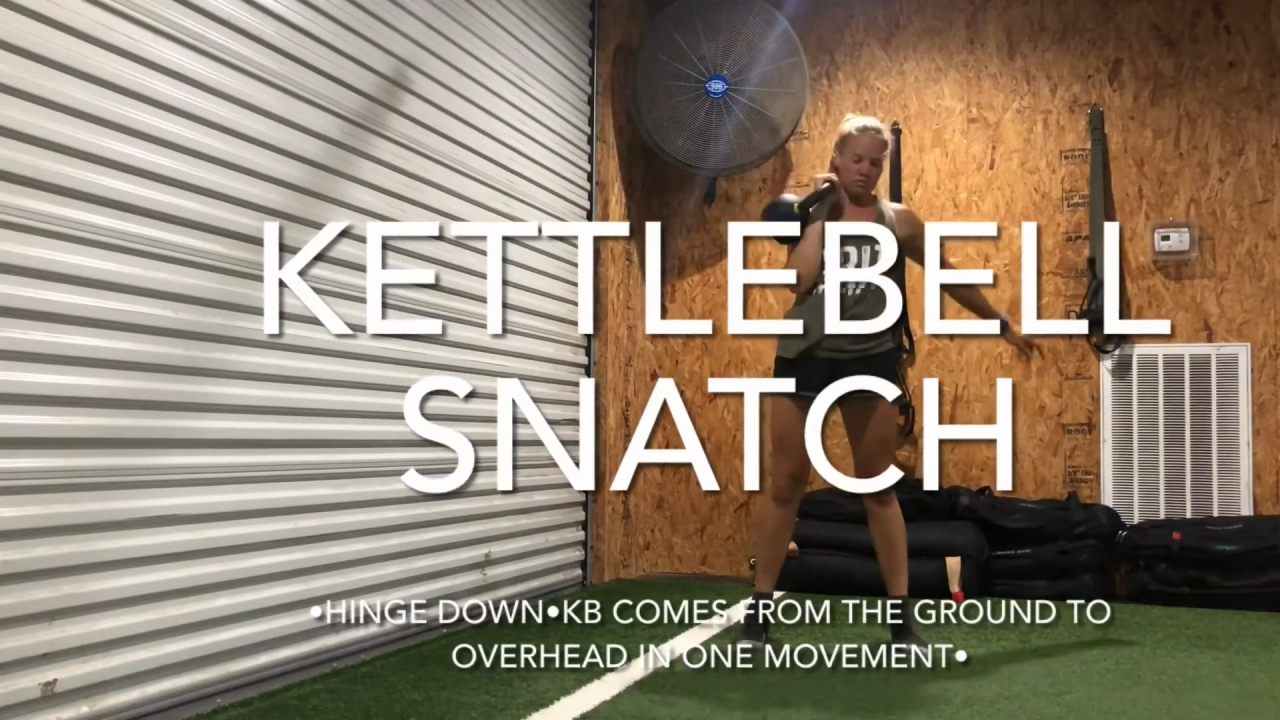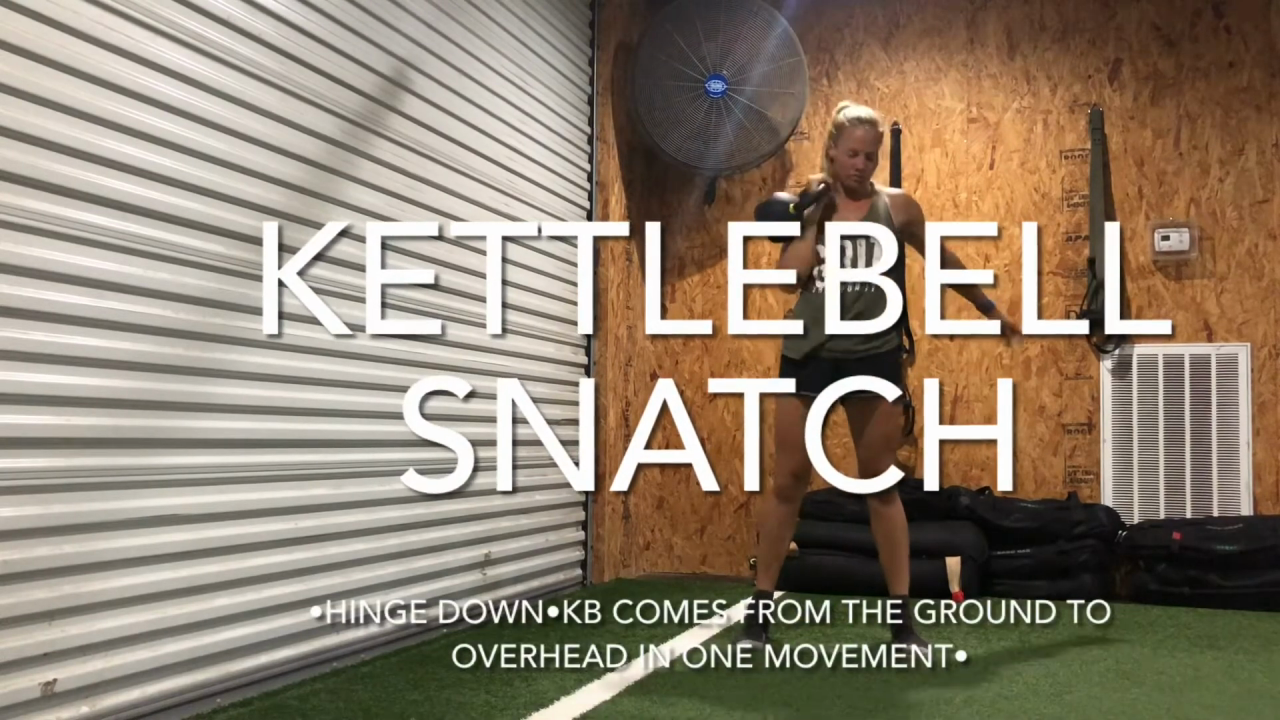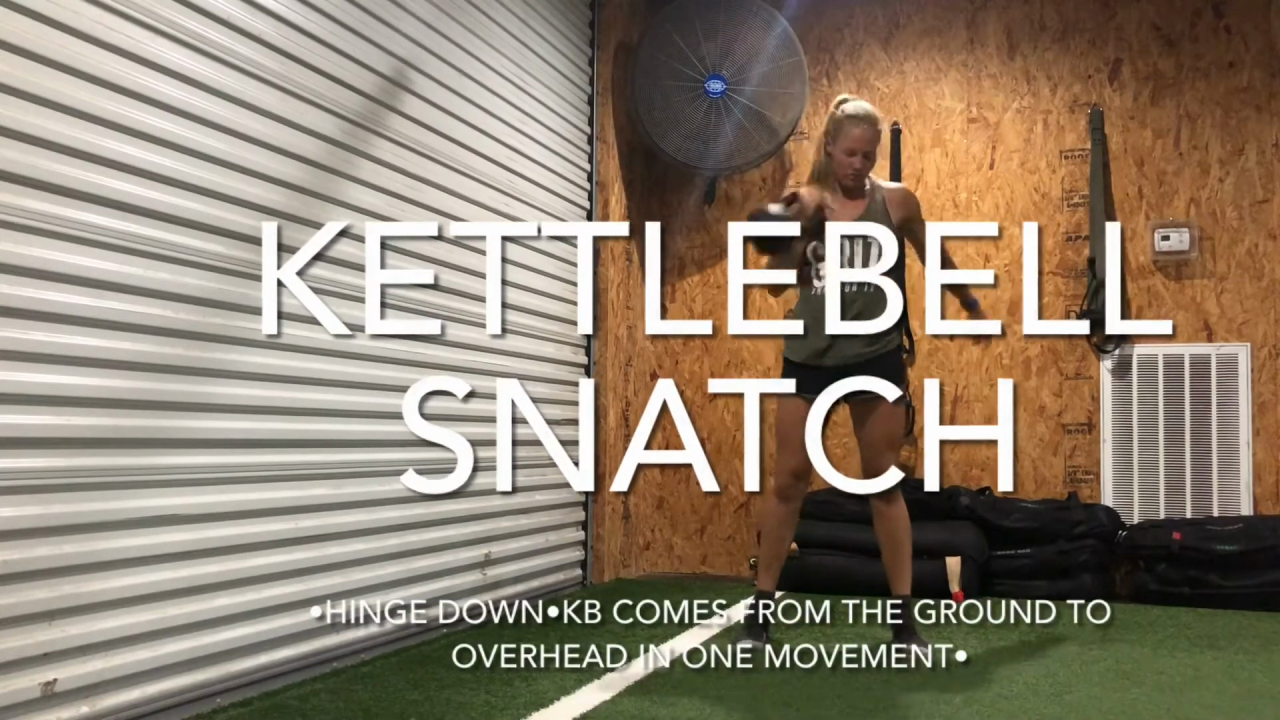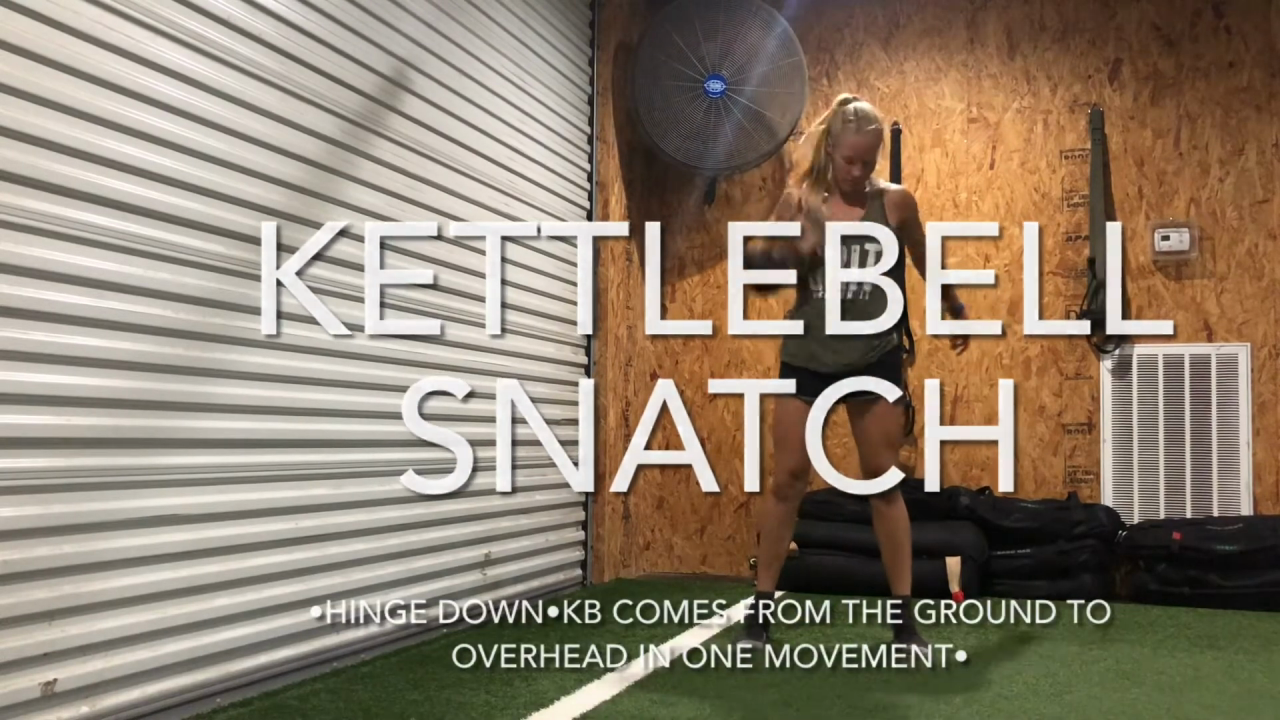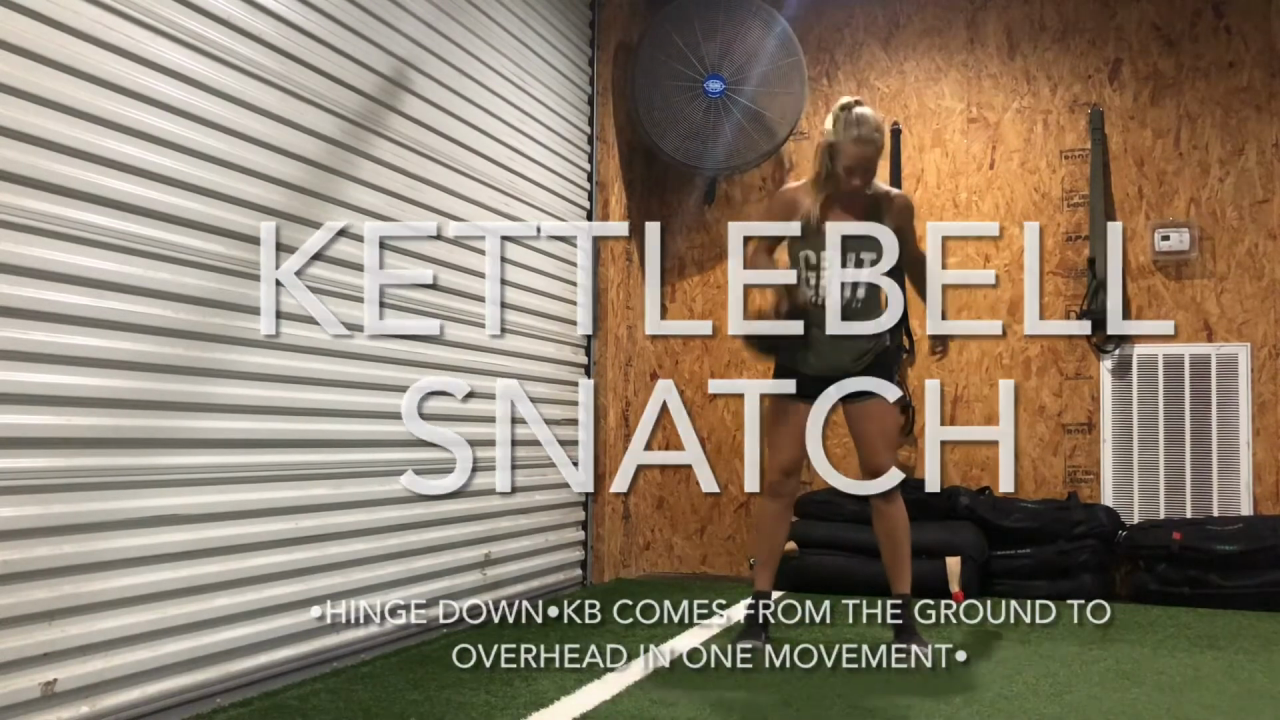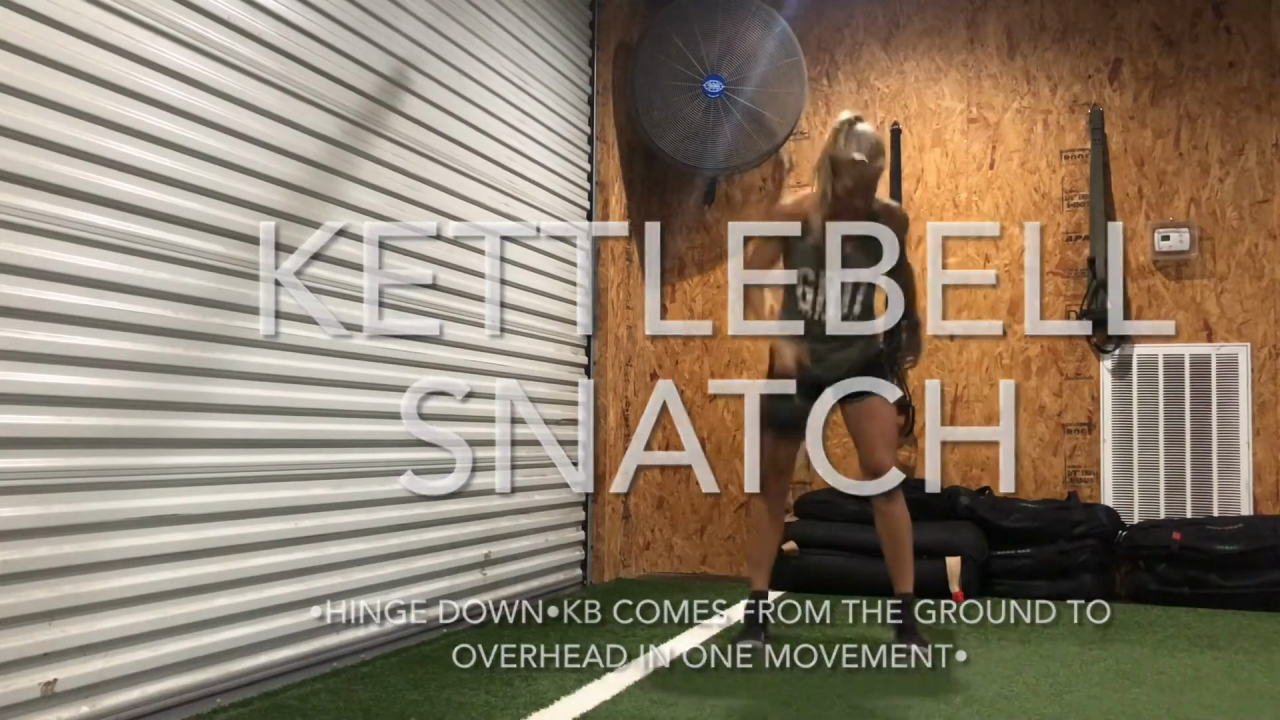
dt=0.1s
person 1, frame 1
left shoulder: (900, 219)
right shoulder: (814, 213)
left elbow: (950, 278)
right elbow: (797, 278)
left wrist: (1003, 326)
right wrist: (818, 218)
left hip: (872, 357)
right hip: (804, 356)
left knee: (878, 486)
right knee: (786, 482)
left ankle: (901, 614)
right ankle: (760, 606)
person 1, frame 2
left shoulder: (898, 206)
right shoulder: (809, 209)
left elbow: (945, 262)
right elbow: (789, 276)
left wrist: (993, 311)
right wrist: (812, 218)
left hip: (875, 356)
right hip: (807, 356)
left knee: (880, 484)
right knee: (788, 480)
left ankle: (901, 613)
right ankle: (761, 605)
person 1, frame 3
left shoulder: (896, 201)
right shoulder: (803, 203)
left elbow: (935, 258)
right elbow: (776, 275)
left wrist: (971, 304)
right wrist: (803, 224)
left hip: (877, 357)
right hip: (808, 355)
left knee: (884, 483)
right knee: (790, 480)
left ankle: (904, 613)
right ankle: (762, 606)
person 1, frame 4
left shoulder: (895, 202)
right shoulder: (797, 201)
left elbow: (925, 258)
right elbow: (759, 271)
left wrist: (954, 309)
right wrist: (788, 251)
left hip: (875, 358)
right hip: (806, 358)
left knee: (883, 482)
right knee: (787, 479)
left ankle: (903, 613)
right ankle: (761, 606)
person 1, frame 5
left shoulder: (894, 207)
right shoulder: (792, 201)
left elbow: (914, 264)
right elbow: (751, 260)
right wrist: (780, 294)
left hip: (869, 359)
right hip: (802, 358)
left knee: (882, 478)
right knee: (778, 476)
left ankle: (904, 612)
right ankle: (759, 607)
person 1, frame 6
left shoulder: (890, 218)
right shoulder: (792, 215)
right elbow: (750, 281)
left wrist: (912, 329)
right wrist: (777, 341)
left hip: (863, 360)
right hip: (798, 361)
left knee: (883, 476)
right knee: (770, 477)
left ankle: (905, 610)
right ankle: (756, 608)
